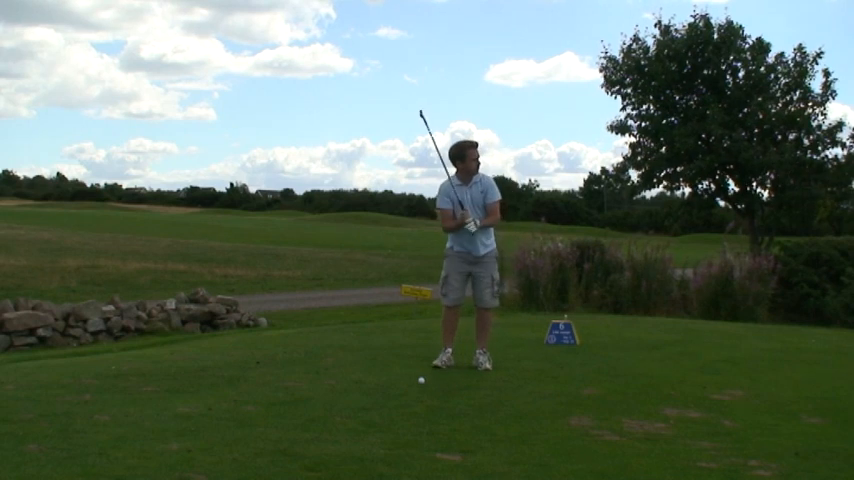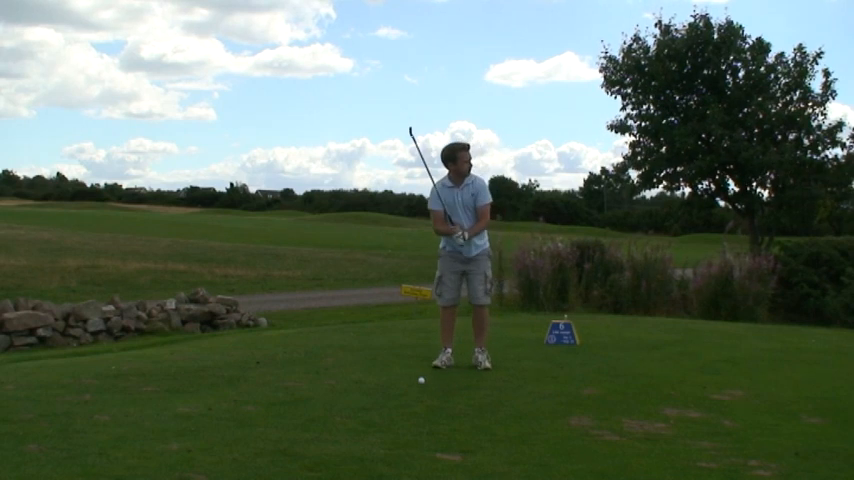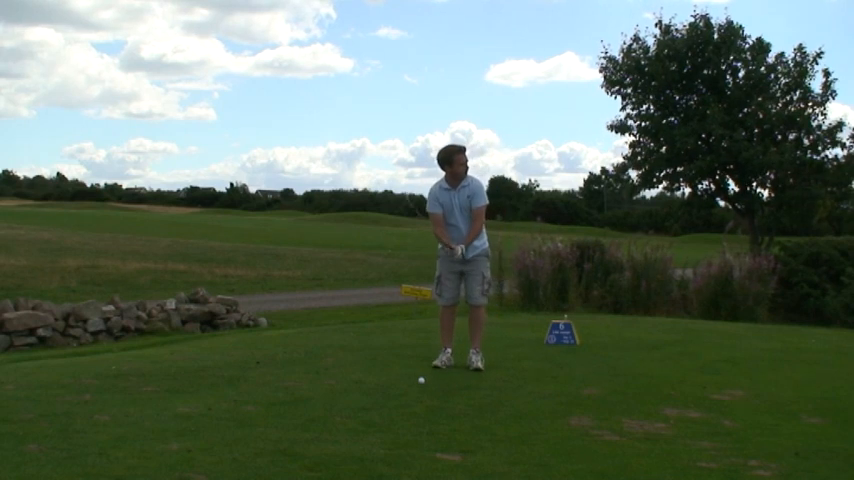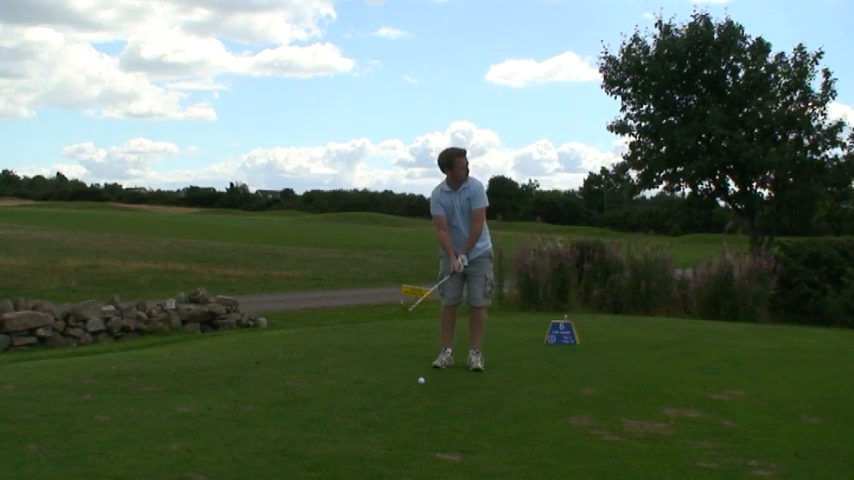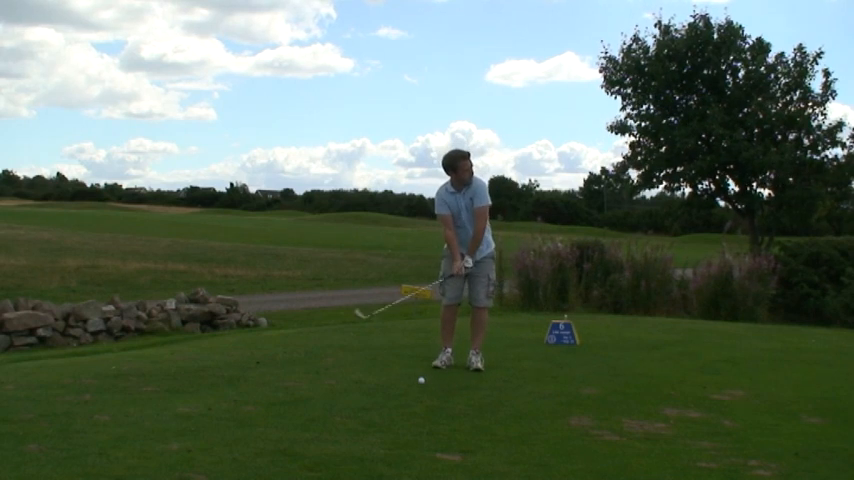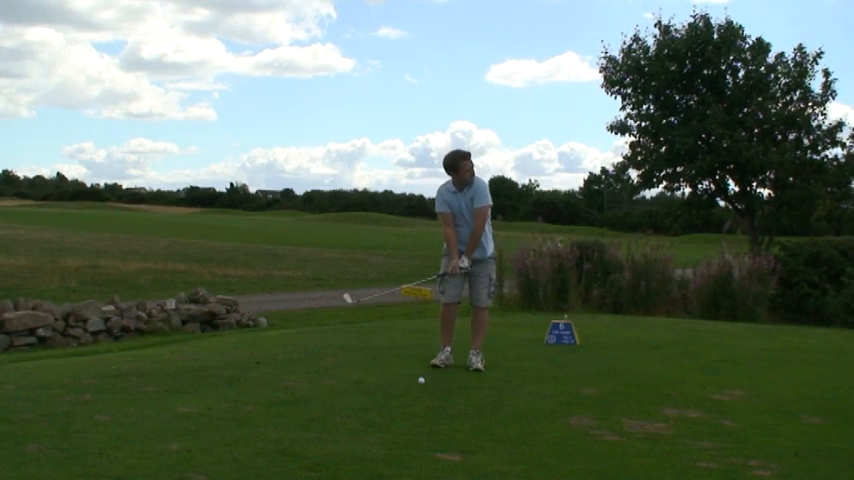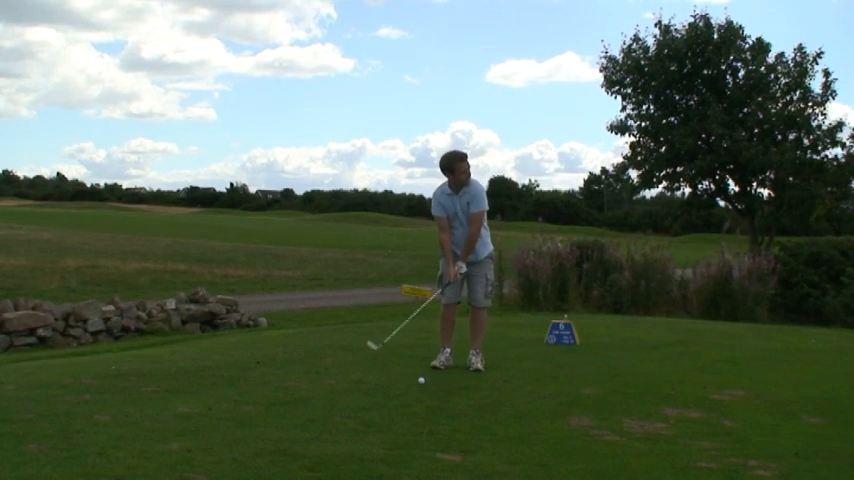
dt=0.2s
person 1, frame 1
left shoulder: (487, 183)
right shoulder: (446, 188)
left elbow: (495, 217)
right elbow: (446, 225)
left wrist: (477, 224)
right wrist: (460, 222)
left hip: (485, 252)
right hip: (457, 253)
left knee: (486, 305)
right knee: (451, 303)
left ankle: (481, 352)
right ankle: (447, 351)
person 1, frame 2
left shoulder: (479, 184)
right shoulder: (438, 189)
left elbow: (484, 220)
right elbow: (437, 226)
left wrist: (466, 235)
right wrist: (452, 232)
left hip: (478, 252)
right hip: (450, 253)
left knee: (481, 302)
right knee: (447, 303)
left ankle: (480, 351)
right ankle: (447, 352)
person 1, frame 3
left shoulder: (475, 186)
right shoulder: (435, 192)
left elbow: (478, 223)
right elbow: (438, 227)
left wrist: (462, 247)
right wrist: (451, 247)
left hip: (476, 252)
right hip: (448, 253)
left knee: (477, 303)
right knee: (447, 303)
left ankle: (475, 352)
right ankle: (446, 352)
person 1, frame 4
left shoulder: (475, 187)
right shoulder: (438, 194)
left elbow: (477, 226)
right elbow: (442, 230)
left wrist: (464, 256)
right wrist: (453, 258)
left hip: (478, 253)
right hip: (451, 254)
left knee: (478, 304)
right knee: (448, 303)
left ankle: (475, 353)
right ankle: (446, 352)
person 1, frame 5
left shoulder: (479, 186)
right shoulder: (442, 194)
left elbow: (481, 225)
right elbow: (448, 230)
left wrist: (469, 258)
right wrist: (457, 259)
left hip: (482, 254)
right hip: (454, 254)
left knee: (480, 304)
right knee: (449, 303)
left ankle: (475, 353)
right ankle: (446, 352)
person 1, frame 6
left shoulder: (480, 187)
right shoulder: (443, 193)
left elbow: (479, 225)
right elbow: (448, 228)
left wrist: (466, 257)
right wrist: (454, 258)
left hip: (482, 254)
right hip: (455, 252)
left knee: (481, 305)
right knee: (448, 301)
left ankle: (475, 353)
right ankle: (445, 351)
person 1, frame 7
left shoulder: (476, 190)
right shoulder: (439, 195)
left elbow: (475, 230)
right elbow: (443, 232)
left wrist: (463, 262)
right wrist: (451, 265)
left hip: (479, 255)
right hip: (452, 254)
left knee: (480, 305)
right knee: (448, 302)
left ankle: (475, 353)
right ankle: (445, 352)
